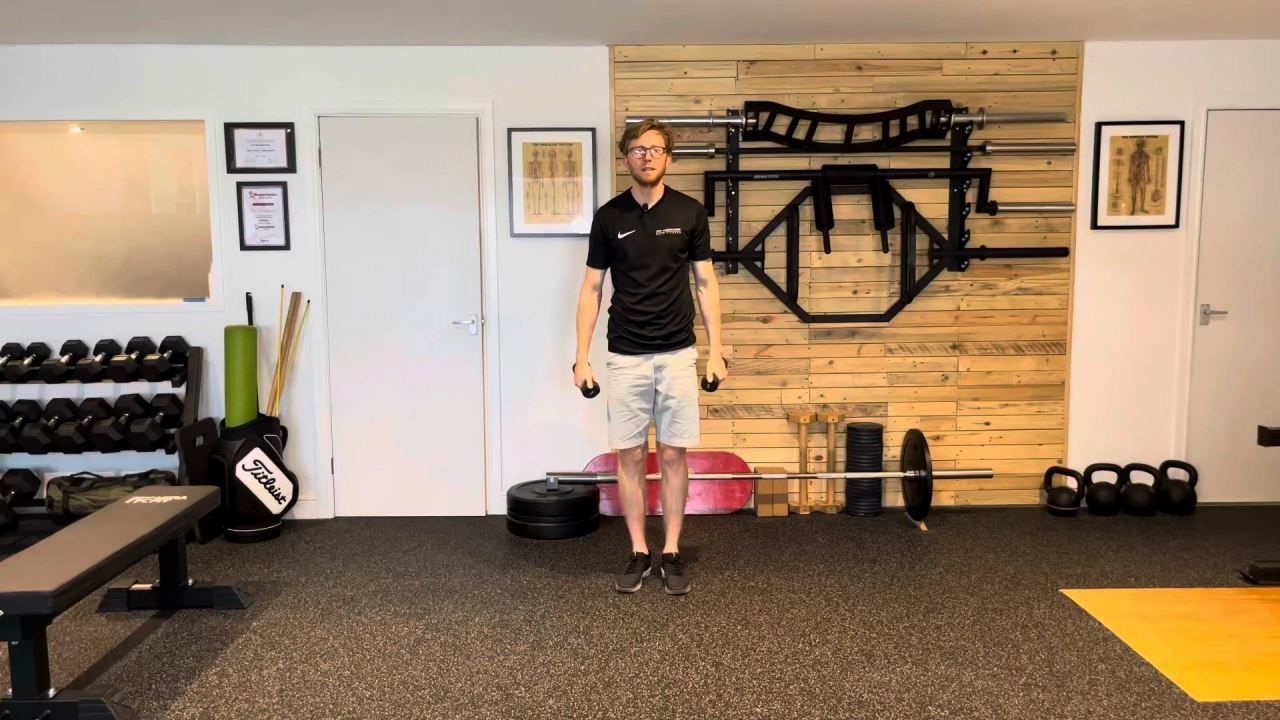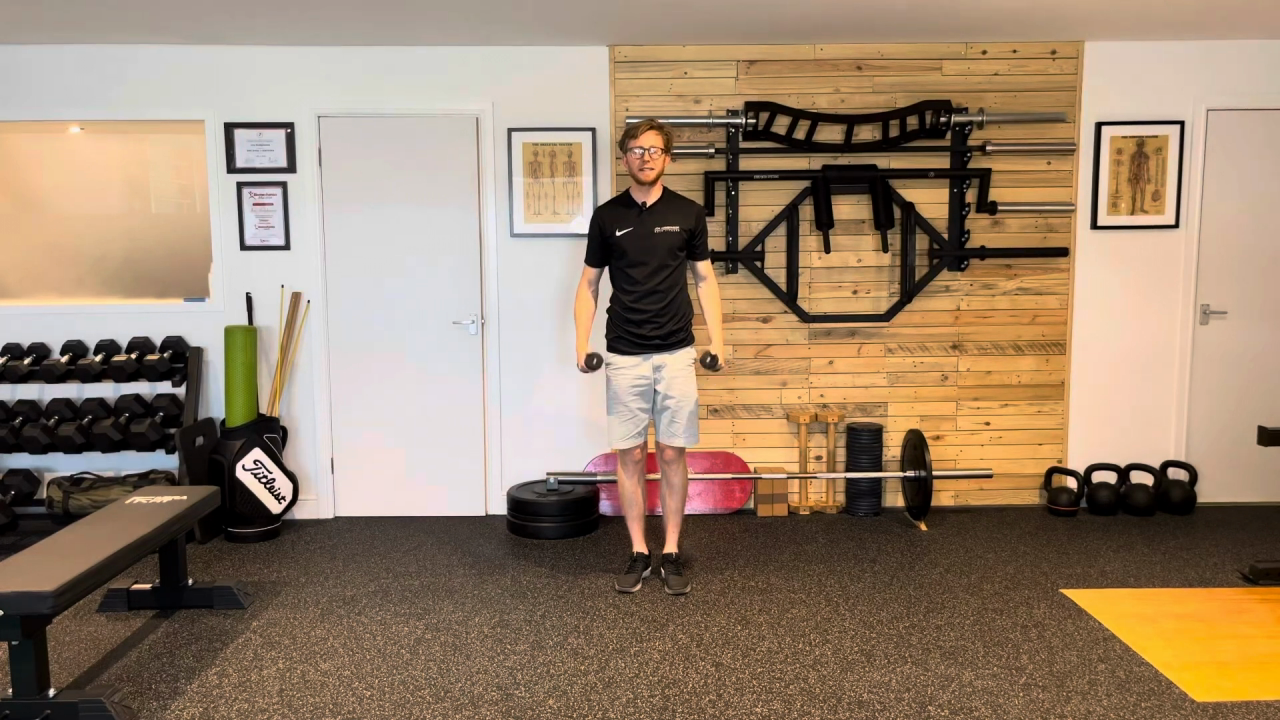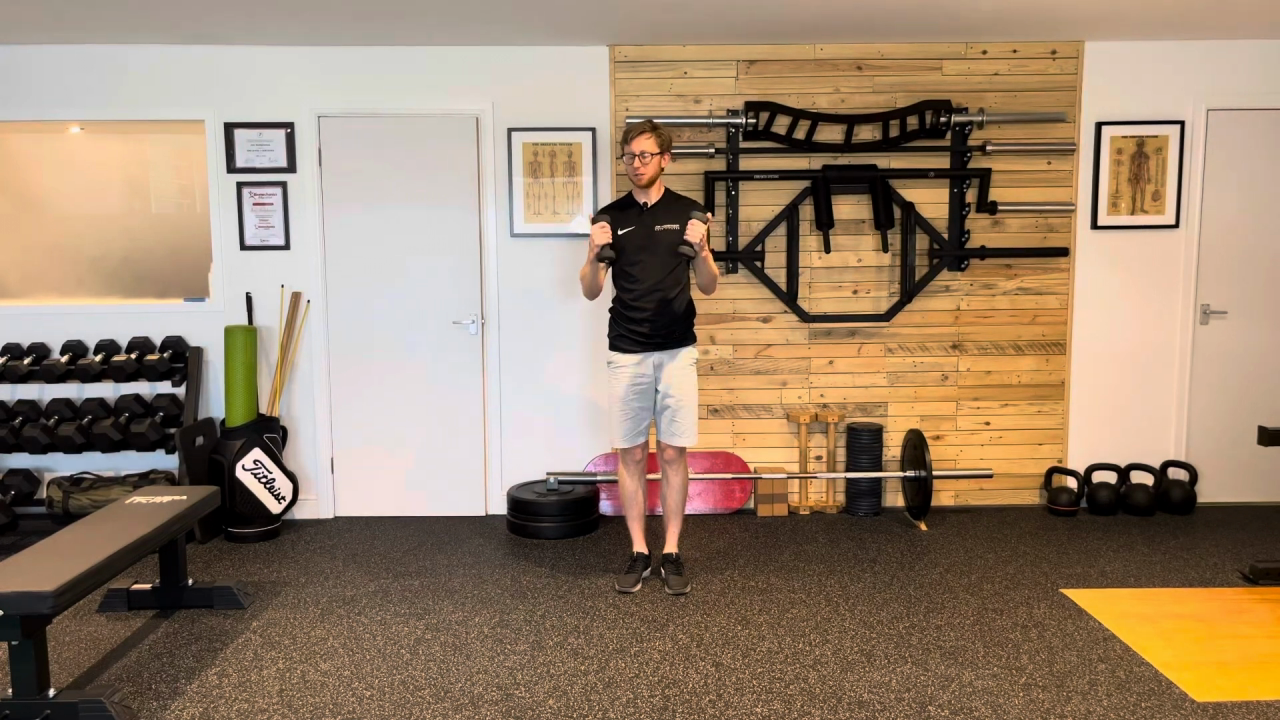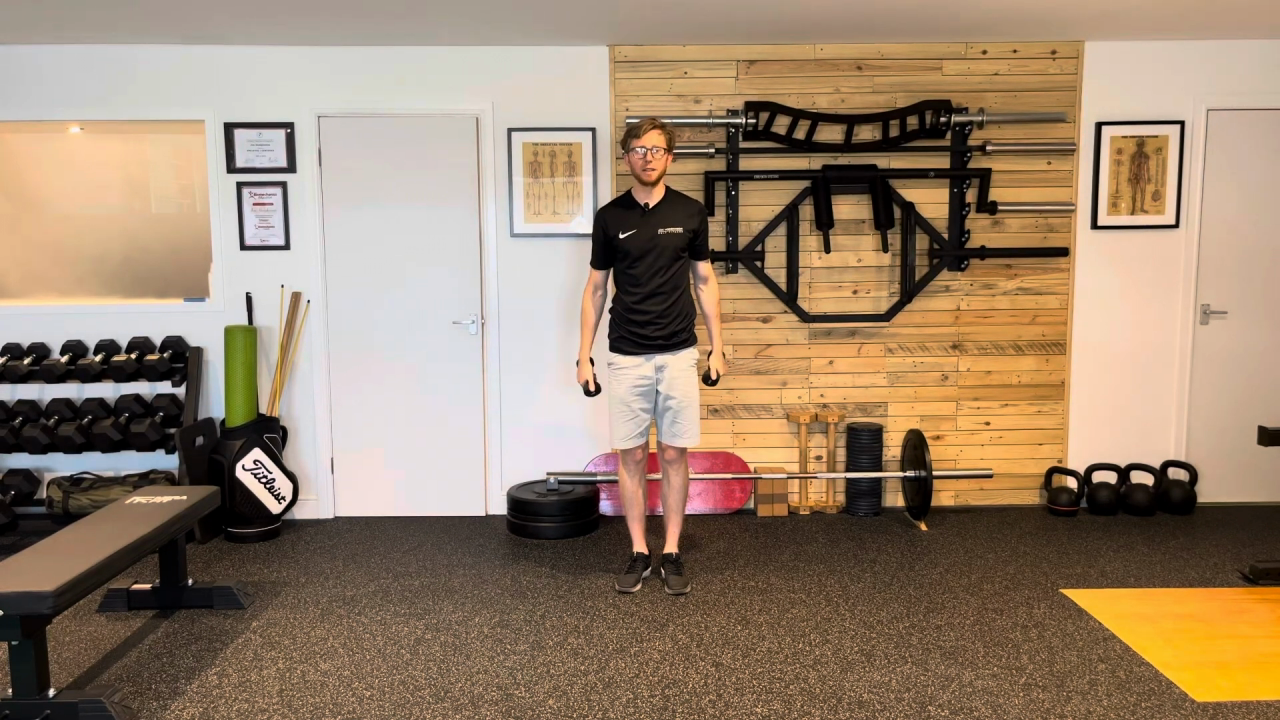
dt=1s
person 1, frame 1
left shoulder: (689, 212)
right shoulder: (608, 216)
left elbow: (705, 283)
right elbow: (592, 288)
left wrist: (716, 350)
right wrist: (581, 356)
left hip: (677, 354)
right hip: (625, 356)
left knee: (673, 454)
right knee: (630, 455)
left ankle: (671, 553)
right ankle: (639, 552)
person 1, frame 2
left shoulder: (688, 213)
right shoulder: (606, 216)
left elbow: (705, 280)
right elbow: (588, 284)
left wrist: (717, 339)
right wrist: (581, 341)
left hip: (676, 353)
right hip: (623, 356)
left knee: (672, 455)
right knee: (630, 455)
left ankle: (671, 554)
right ankle: (638, 552)
person 1, frame 3
left shoulder: (687, 210)
right shoulder: (611, 216)
left elbow: (709, 286)
right elbow: (590, 290)
left wrist: (701, 249)
right wrist: (594, 253)
left hip: (677, 351)
right hip: (627, 353)
left knee: (674, 453)
right knee: (631, 453)
left ankle: (672, 553)
right ankle: (639, 552)
person 1, frame 4
left shoulder: (690, 212)
right shoulder: (610, 216)
left elbow: (704, 281)
right elbow: (596, 288)
left wrist: (717, 346)
right wrist: (583, 354)
left hip: (678, 353)
right hip: (626, 356)
left knee: (674, 455)
right knee: (631, 456)
left ankle: (671, 553)
right ankle: (638, 552)
